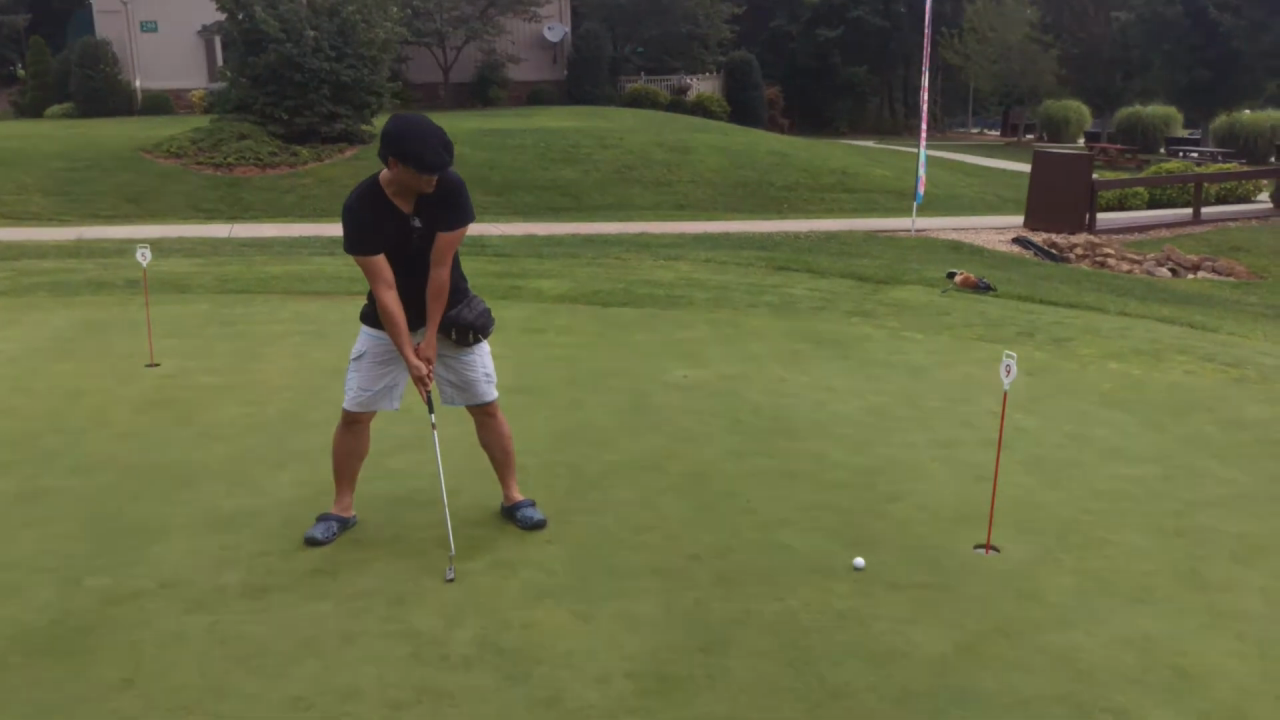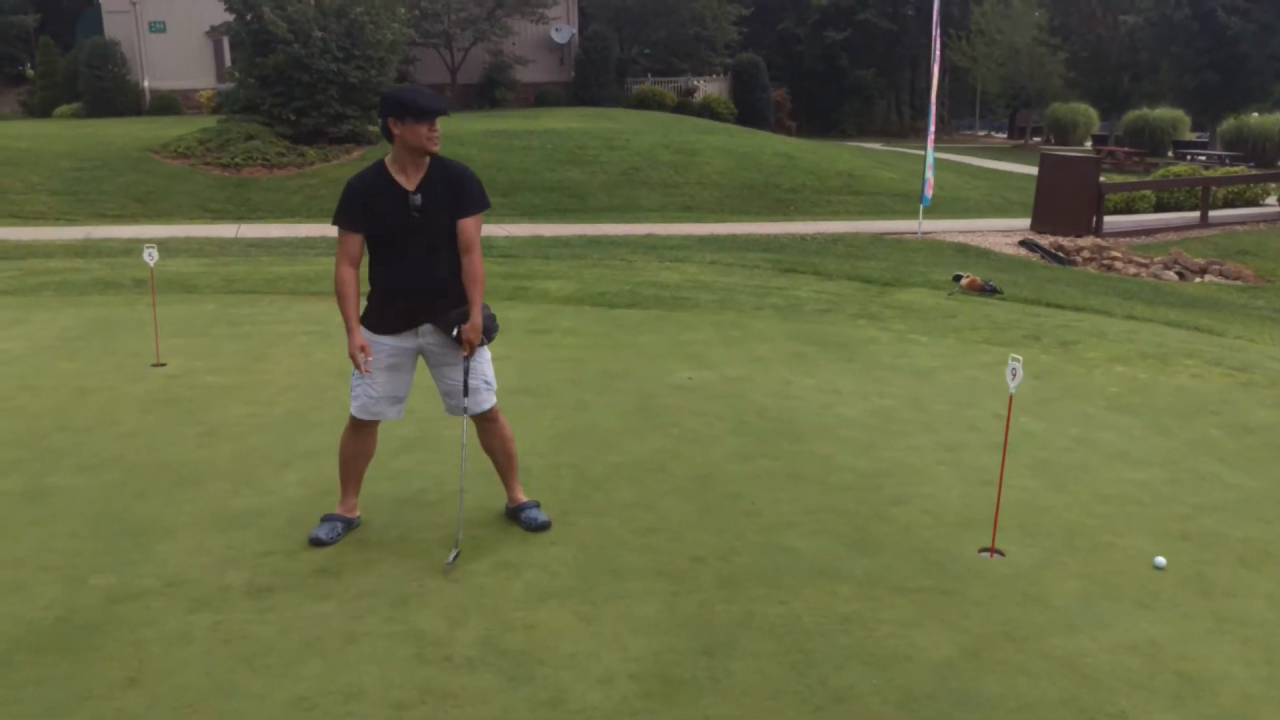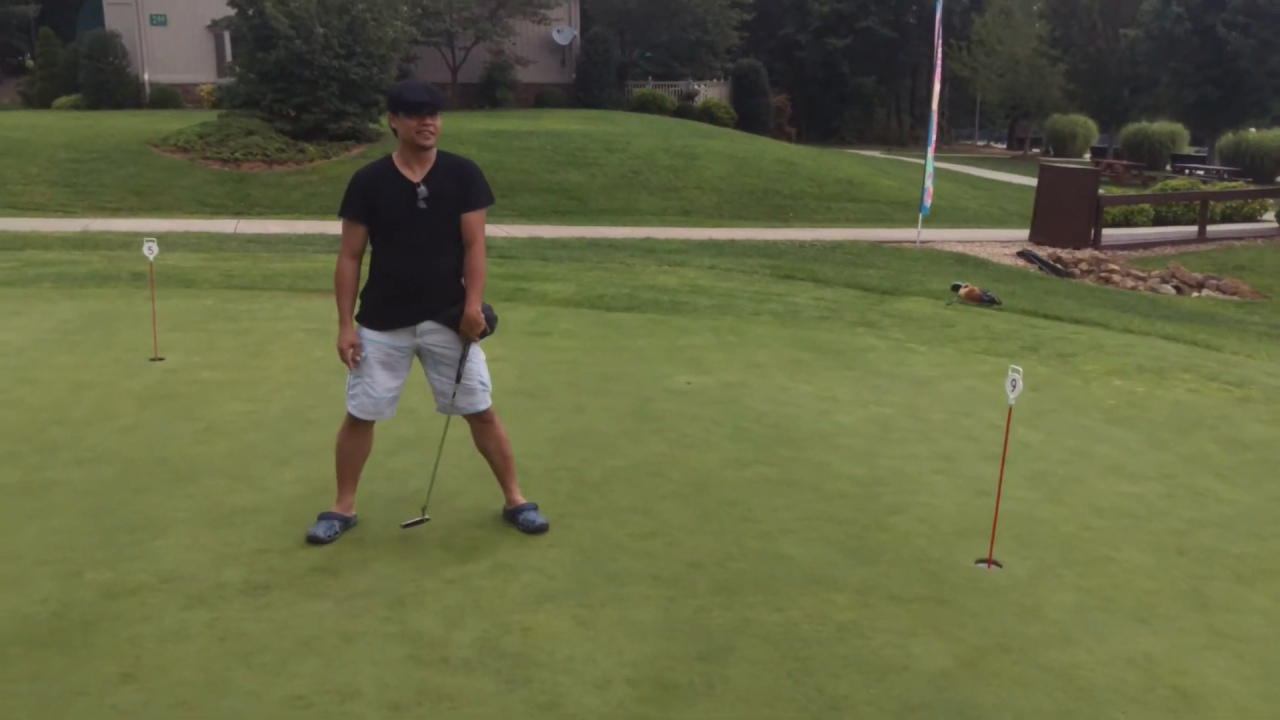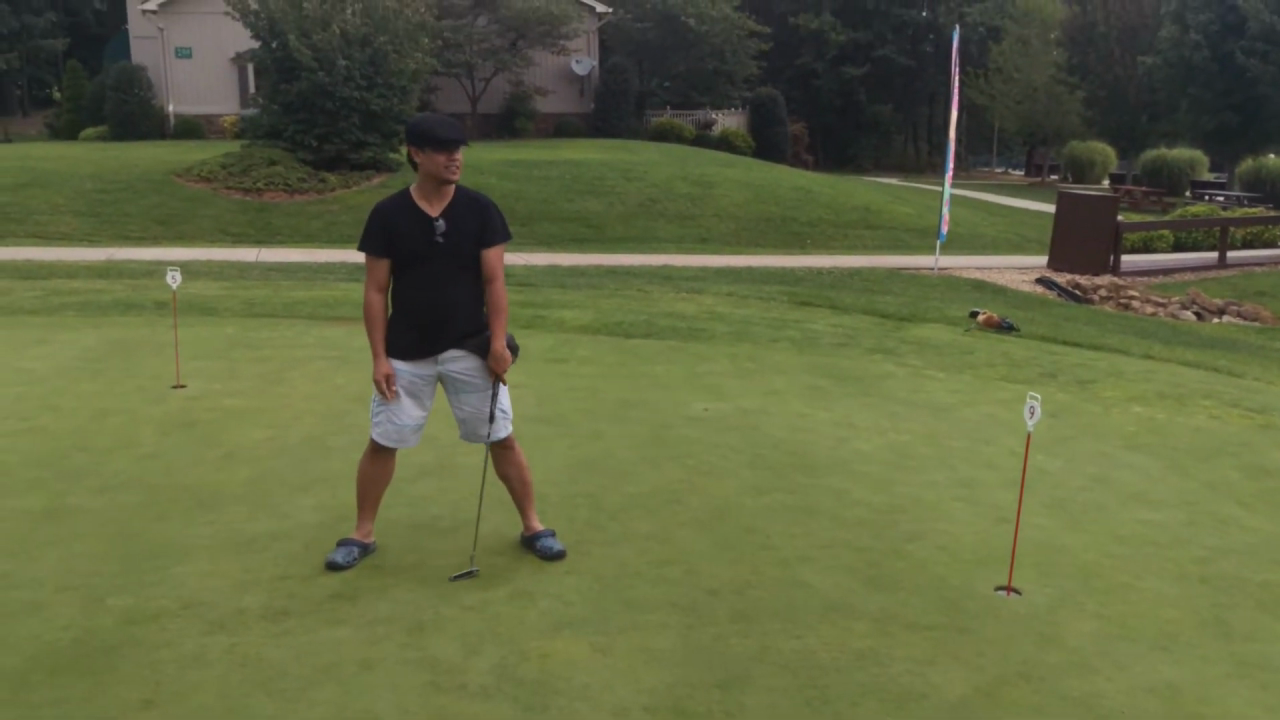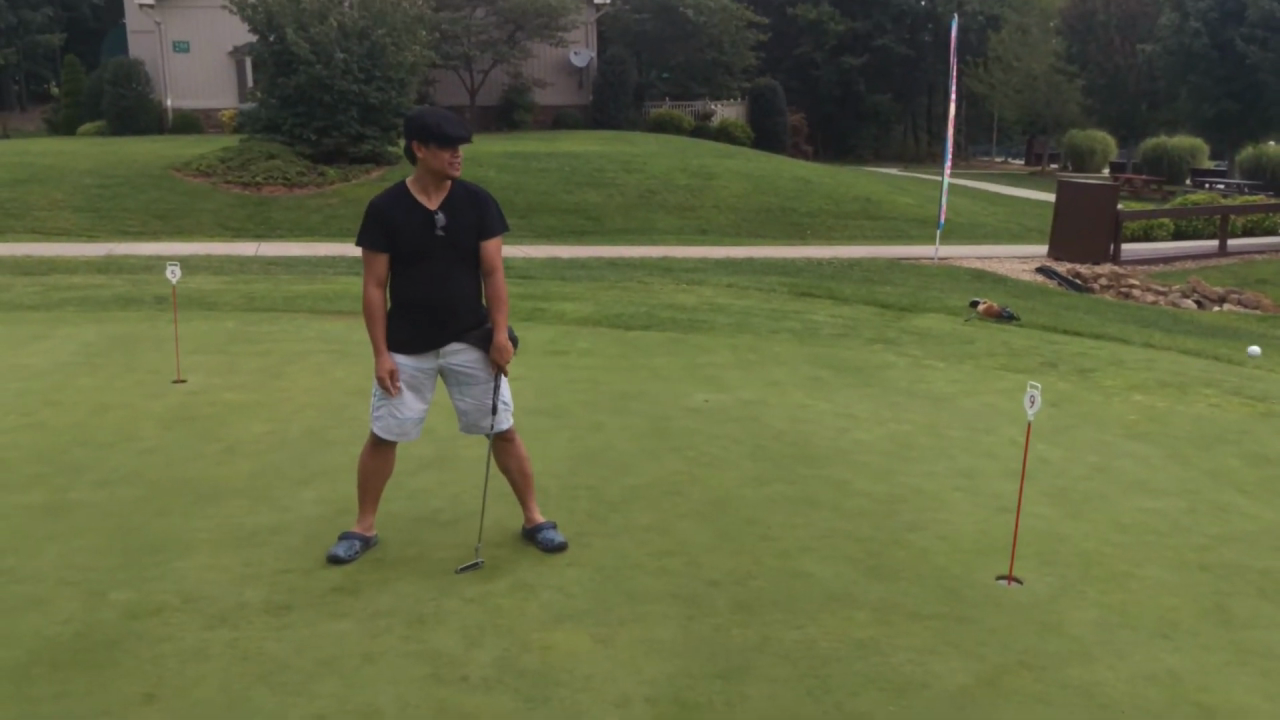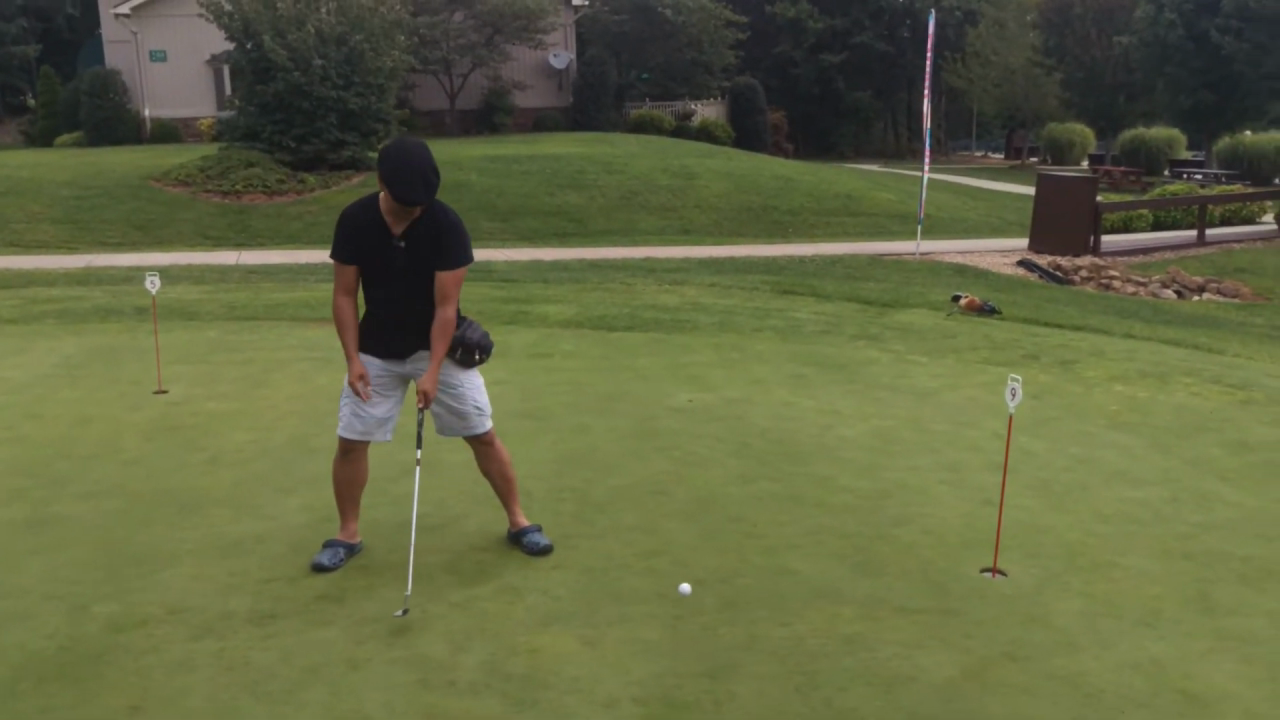
dt=0.7s
person 1, frame 1
left shoulder: (450, 188)
right shoulder: (360, 207)
left elbow: (440, 267)
right elbow: (384, 288)
left wrist: (430, 337)
right wrist: (408, 356)
left hip: (450, 314)
right hip: (387, 322)
left knee: (486, 405)
right knee: (354, 413)
left ankle: (513, 496)
right ankle: (342, 508)
person 1, frame 2
left shoulder: (458, 178)
right shoulder: (362, 188)
left elbow: (470, 252)
right elbow: (347, 265)
left wrist: (476, 314)
right wrist: (353, 330)
left hip: (450, 320)
right hip: (386, 327)
left knee: (486, 410)
right knee: (362, 418)
left ankle: (517, 498)
right ankle: (347, 509)
person 1, frame 3
left shoulder: (464, 174)
right shoulder: (368, 181)
left elbow: (474, 245)
right elbow: (350, 257)
left wrist: (473, 304)
right wrist: (345, 324)
left hip: (447, 319)
right hip: (381, 325)
left knee: (480, 411)
right knee: (359, 415)
left ankle: (514, 500)
right ankle: (343, 508)
person 1, frame 4
left shoulder: (481, 209)
right shoulder: (387, 214)
left elbow: (494, 281)
right elbow: (376, 291)
left wrist: (498, 342)
right wrist: (379, 356)
left hip: (469, 348)
right hip: (406, 354)
left knee: (502, 437)
right knee: (383, 442)
left ankle: (532, 526)
right ankle: (362, 534)
person 1, frame 5
left shoulder: (478, 202)
right shoulder: (385, 208)
left elbow: (493, 273)
right elbow: (374, 286)
left wrist: (500, 333)
right wrist: (380, 352)
left hip: (470, 340)
right hip: (407, 348)
left knee: (503, 430)
right knee: (382, 436)
left ankle: (533, 518)
right ankle: (363, 528)
person 1, frame 6
left shoulder: (446, 224)
right shoulder: (355, 221)
left elbow: (446, 306)
right elbow: (345, 295)
left wrist: (432, 371)
right wrist: (353, 358)
left hip: (439, 347)
right hip: (377, 350)
left knee: (482, 435)
right knee: (351, 440)
left ankle: (518, 522)
right ankle: (348, 534)
